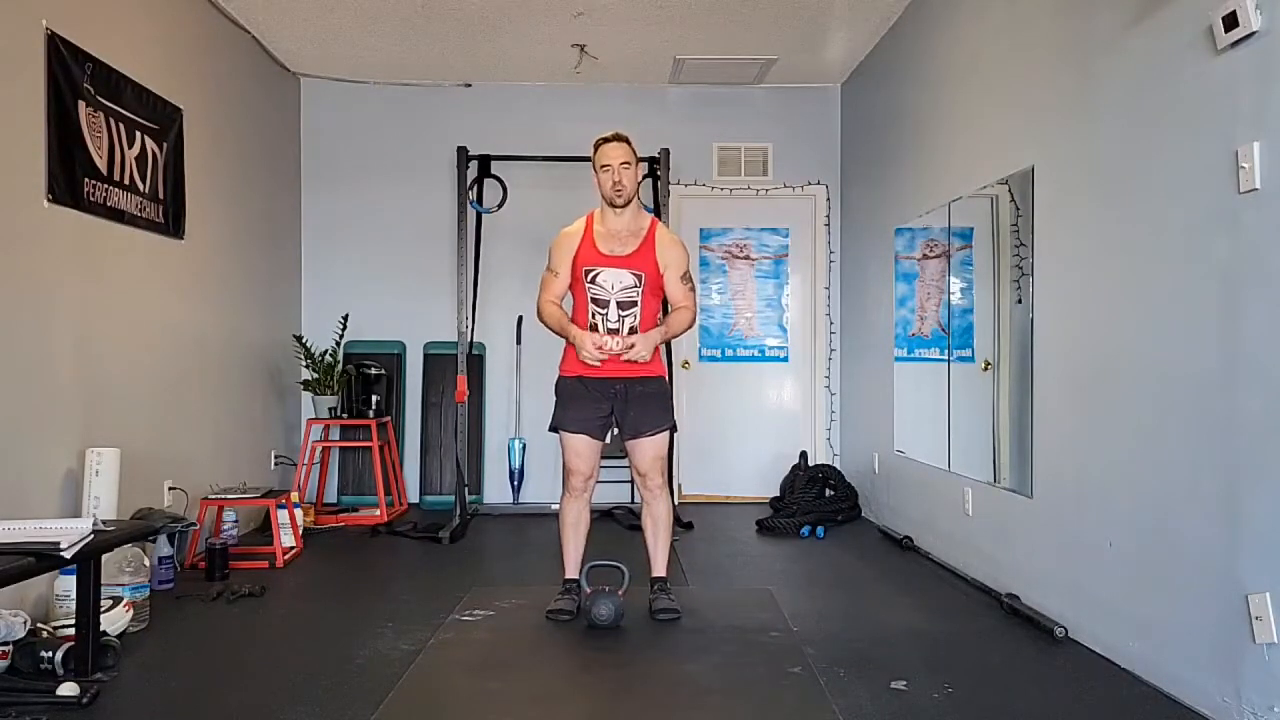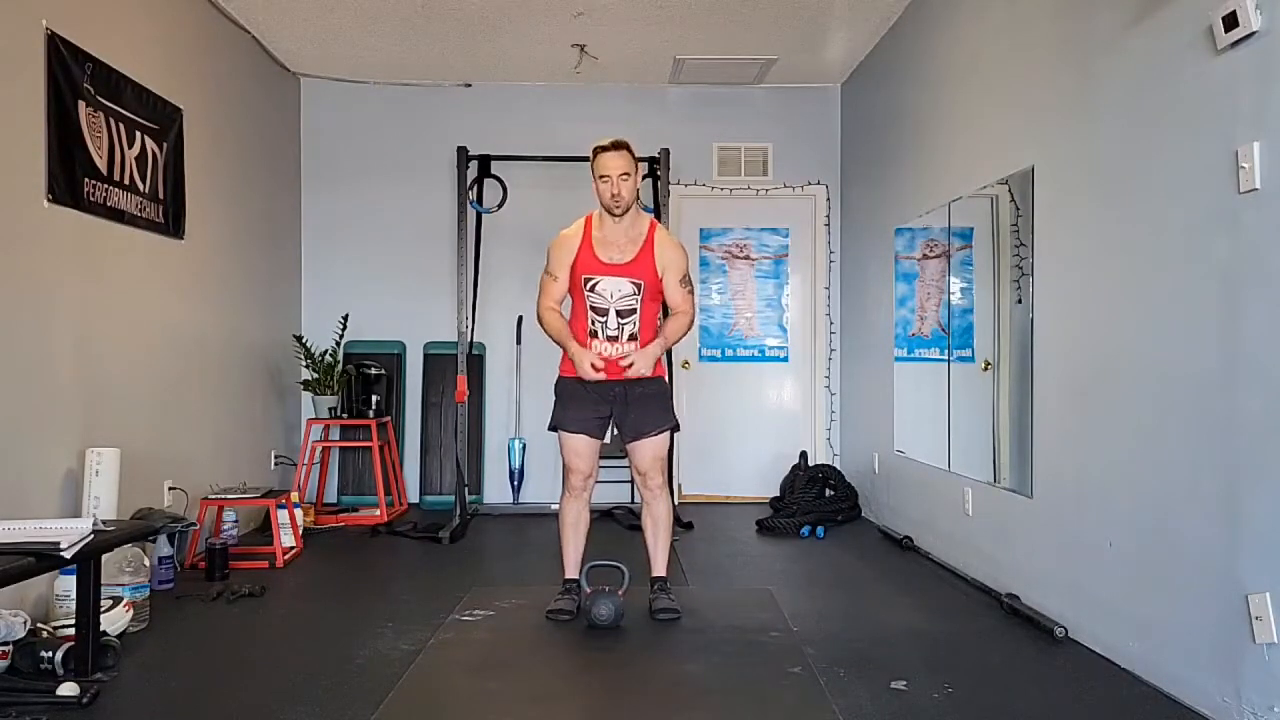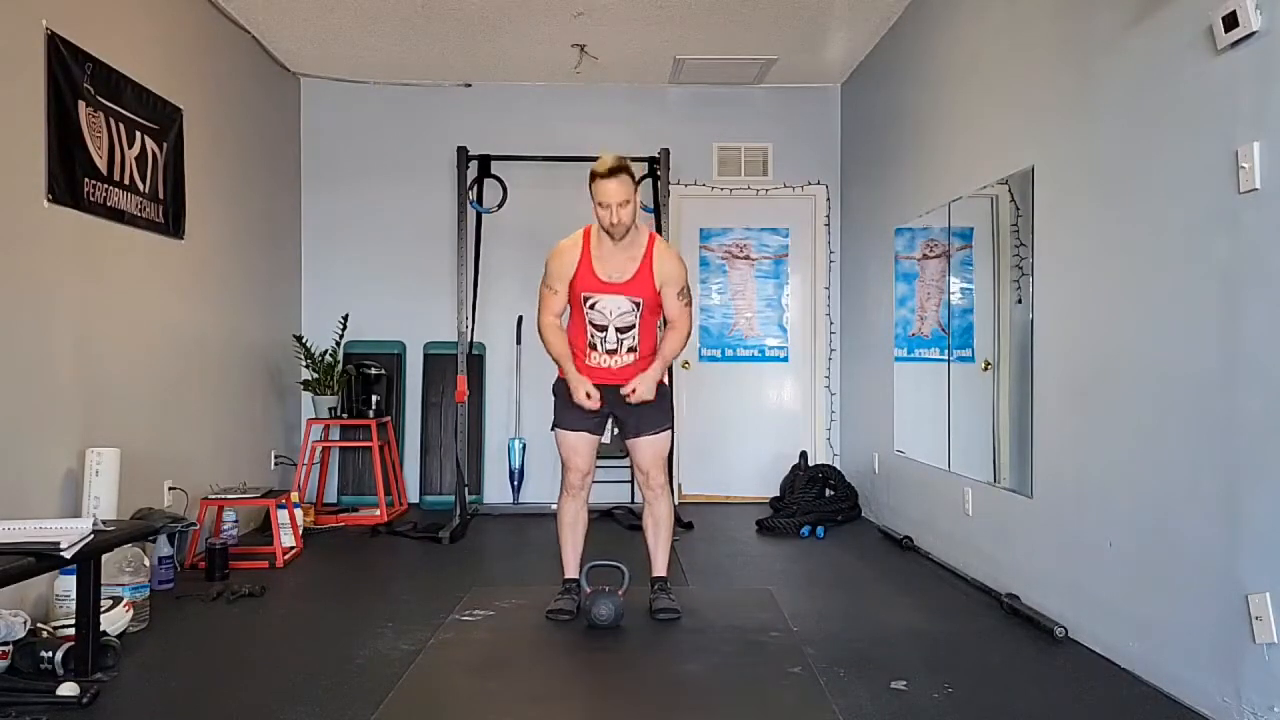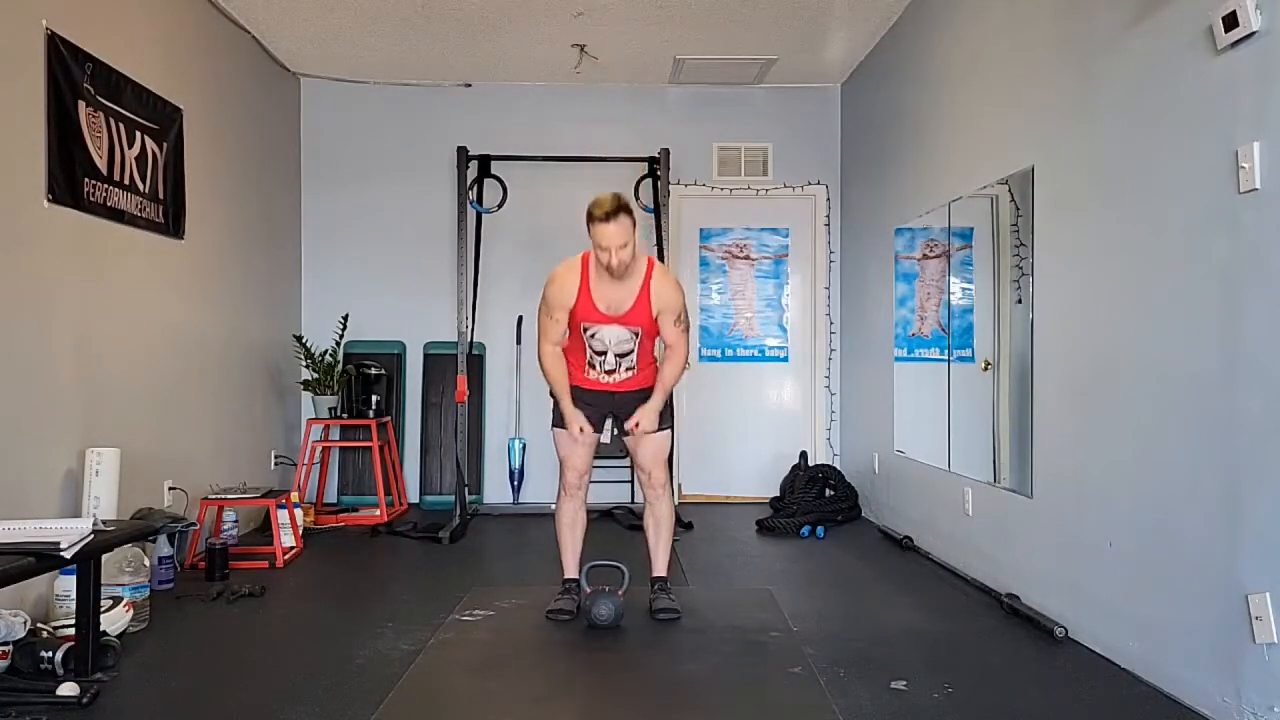
dt=0.1s
person 1, frame 1
left shoulder: (666, 243)
right shoulder: (570, 239)
left elbow: (685, 308)
right elbow: (547, 302)
left wrist: (655, 337)
right wrist: (575, 335)
left hip: (644, 379)
right hip: (581, 378)
left knee: (653, 481)
right knee: (577, 482)
left ankle: (659, 584)
right ankle: (570, 584)
person 1, frame 2
left shoulder: (666, 246)
right shoulder: (569, 241)
left elbow: (683, 310)
right elbow: (547, 305)
left wrist: (655, 349)
right wrist: (574, 349)
left hip: (643, 379)
right hip: (581, 379)
left knee: (654, 481)
right knee: (577, 481)
left ankle: (659, 583)
right ankle: (570, 584)
person 1, frame 3
left shoulder: (665, 259)
right shoulder: (567, 254)
left elbow: (679, 322)
right elbow: (549, 318)
left wrist: (654, 375)
right wrist: (573, 377)
left hip: (643, 381)
right hip: (581, 382)
left knee: (655, 481)
right knee: (575, 482)
left ankle: (661, 586)
right ankle: (569, 586)
person 1, frame 4
left shoulder: (663, 285)
right shoulder: (565, 281)
left elbow: (677, 348)
right elbow: (549, 344)
left wrist: (655, 407)
right wrist: (569, 410)
left hip: (642, 392)
right hip: (579, 391)
left knee: (656, 482)
right knee: (572, 482)
left ankle: (660, 585)
right ankle: (569, 584)
